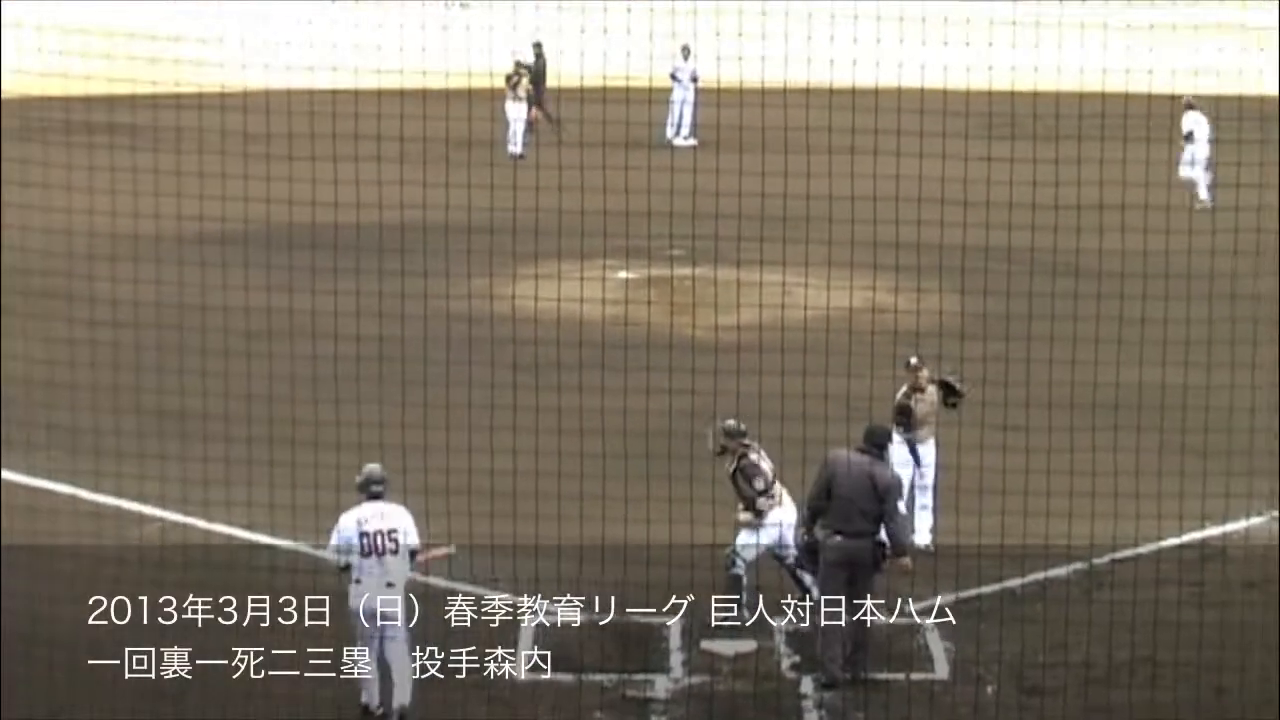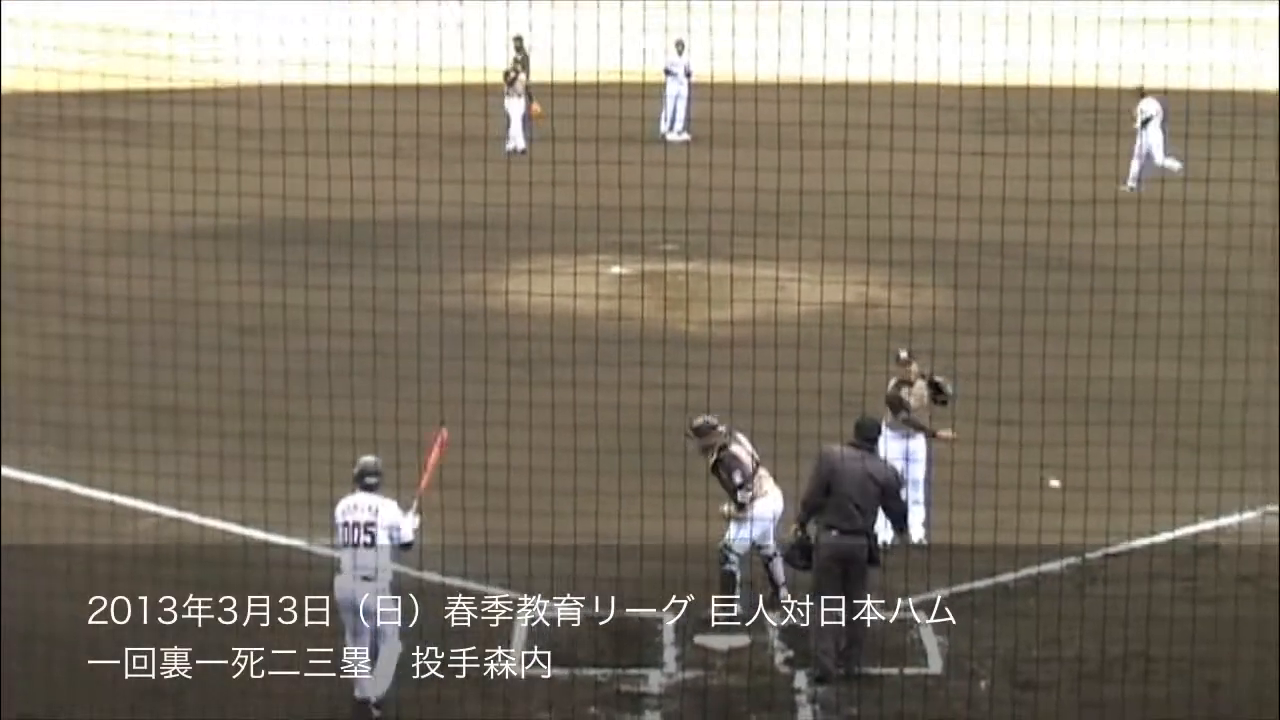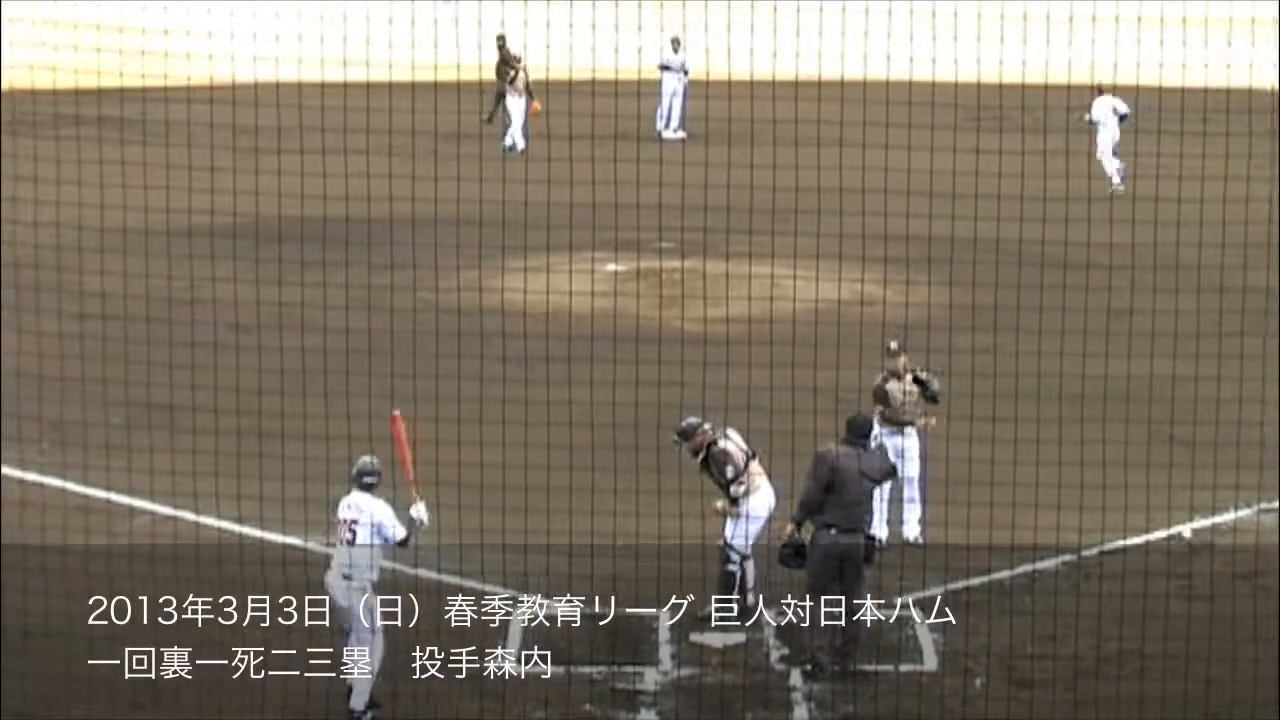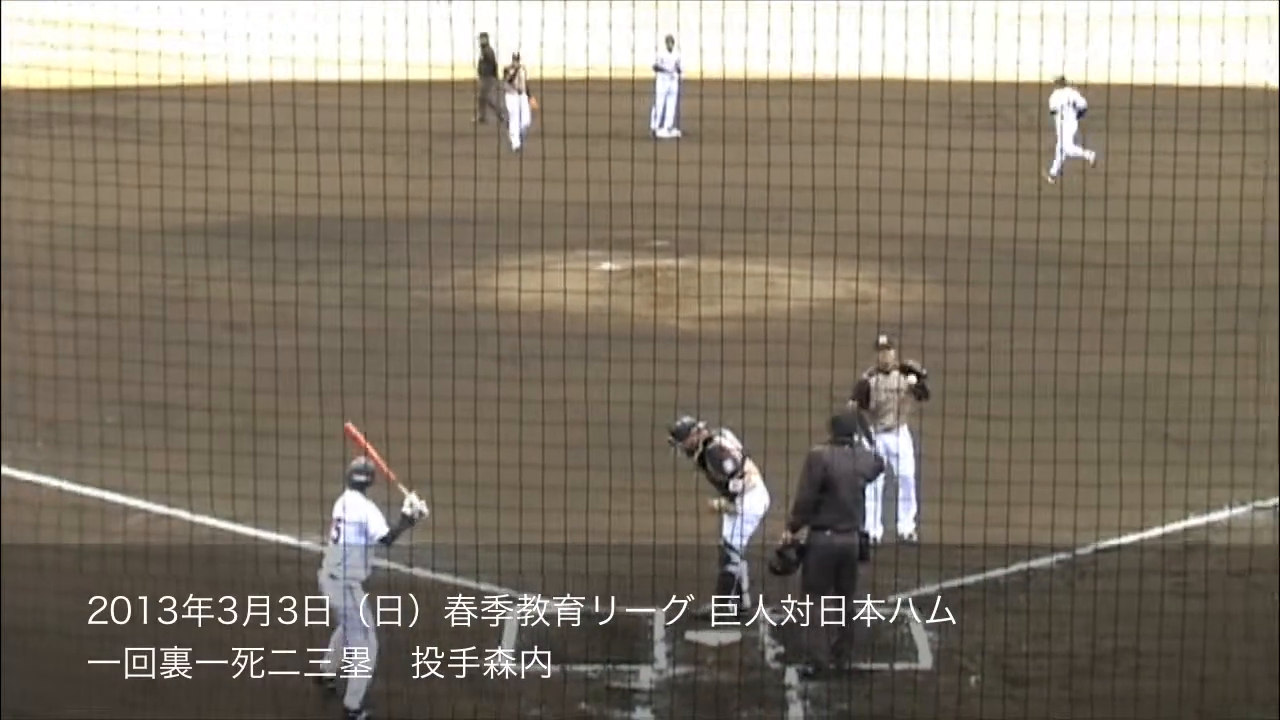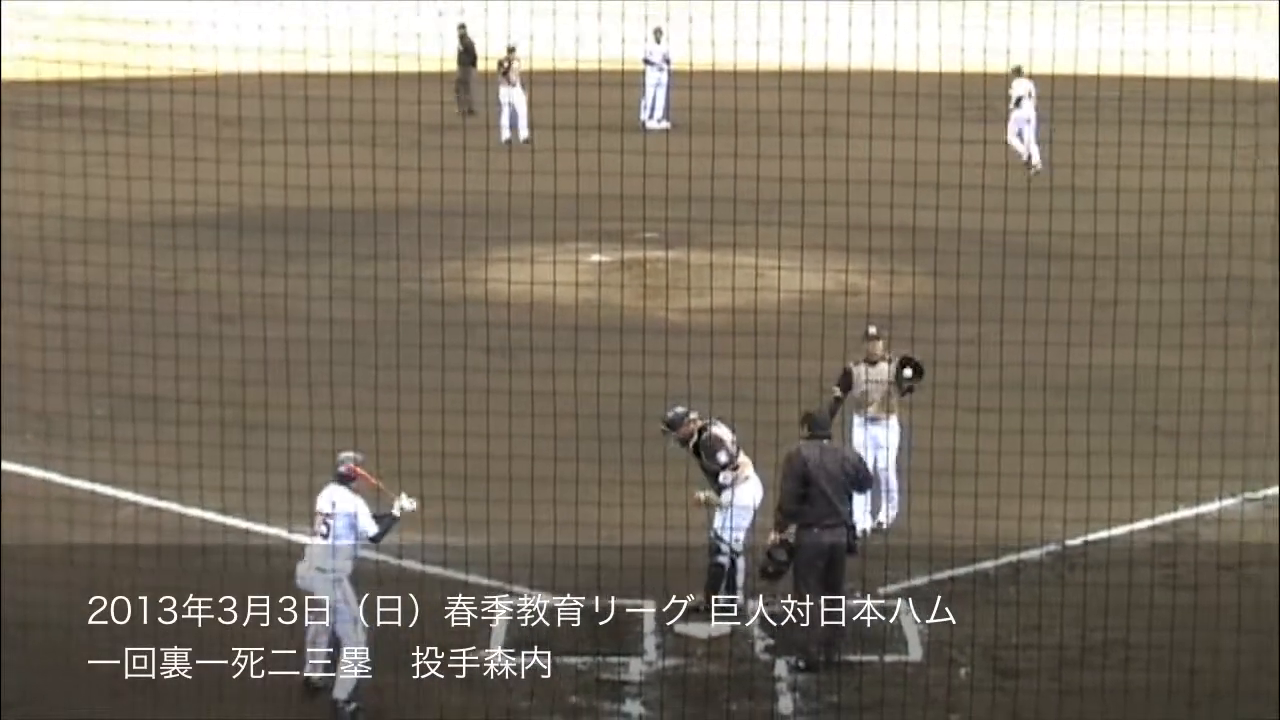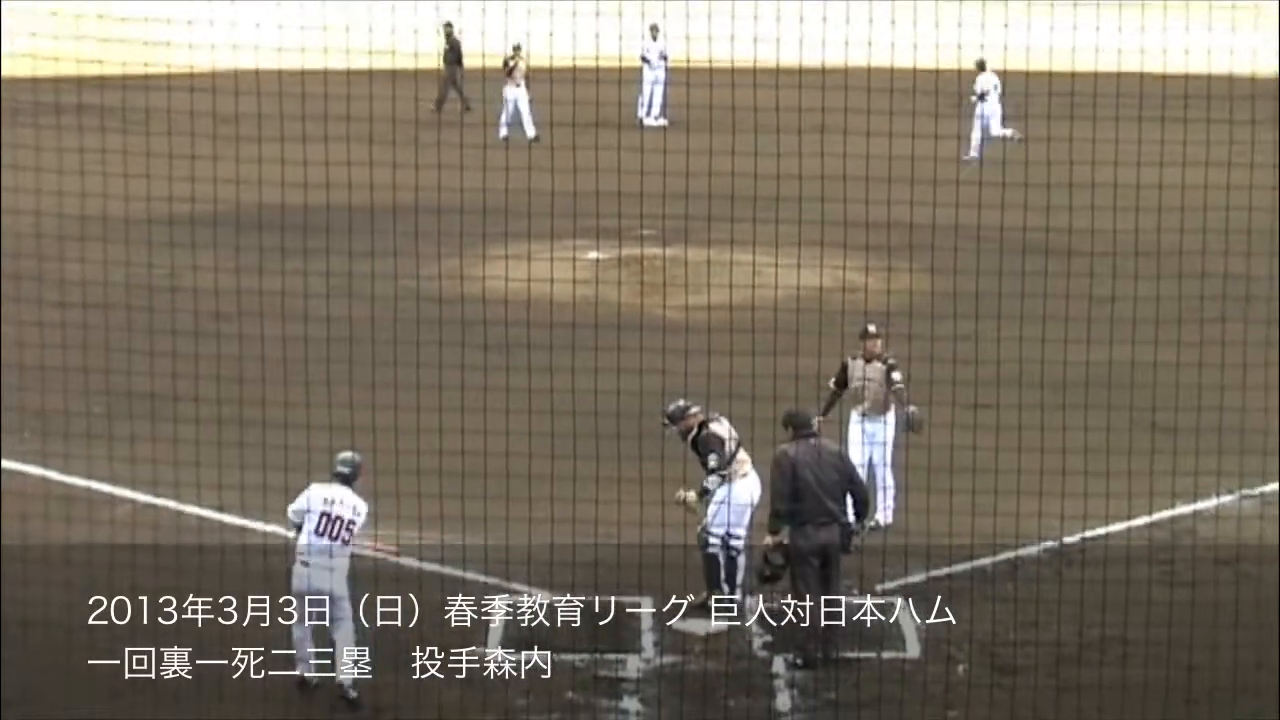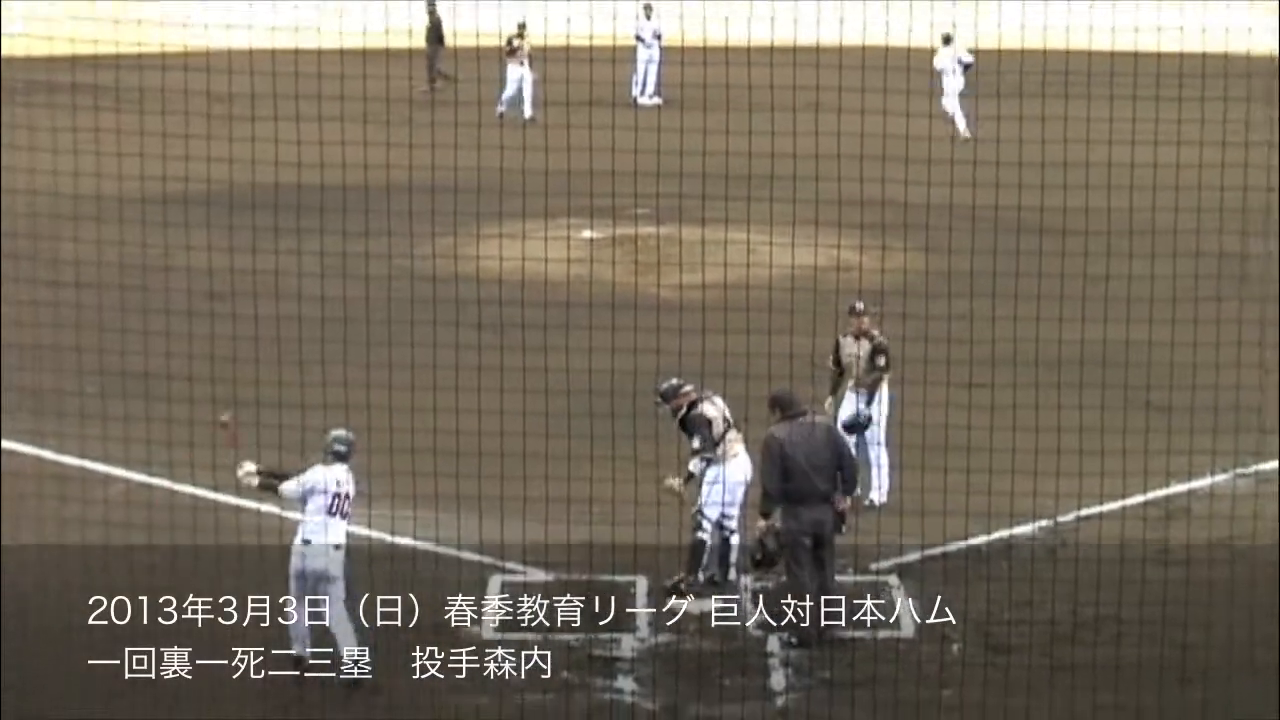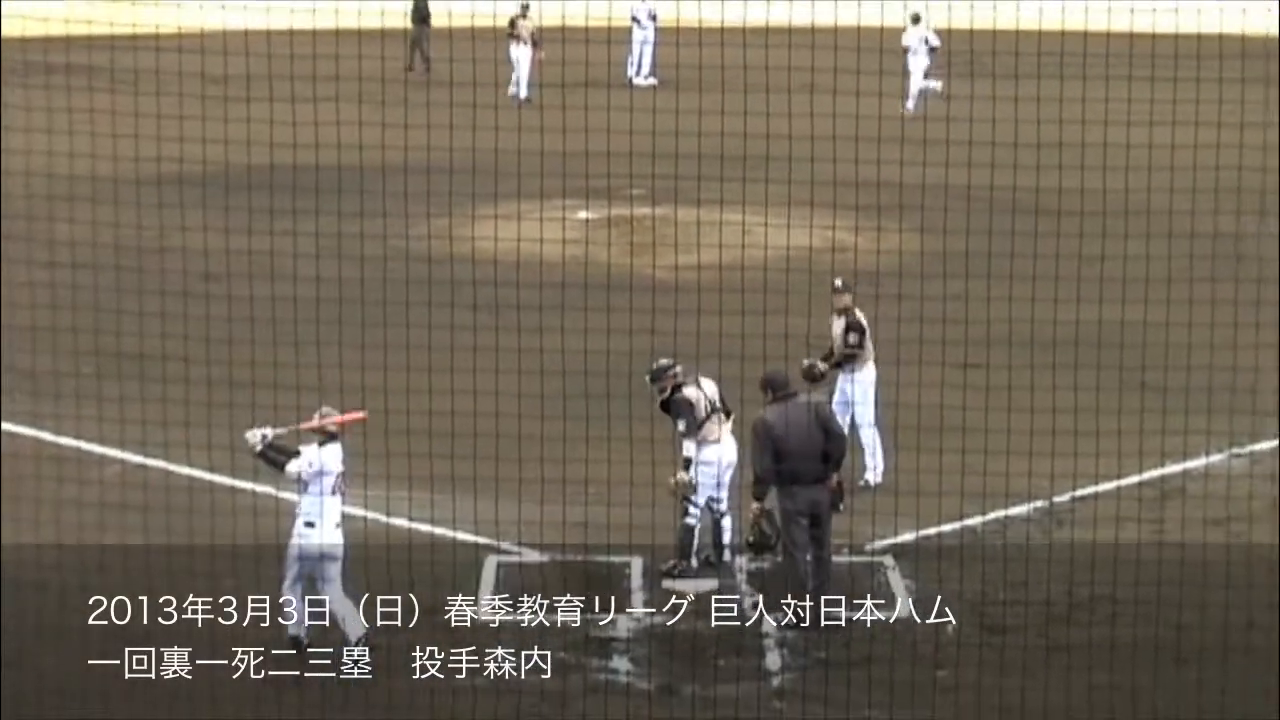
dt=0.2s
person 1, frame 1
left shoulder: (835, 459)
right shoulder: (887, 476)
left elbow: (816, 498)
right elbow: (892, 516)
left wrist: (808, 524)
right wrist: (901, 551)
left hip: (835, 542)
right hip: (866, 547)
left knee: (831, 609)
left ankle: (832, 672)
right ankle: (857, 667)
person 1, frame 2
left shoulder: (830, 455)
right shoulder: (885, 471)
left elbow: (813, 494)
right elbow: (896, 509)
left wrist: (801, 521)
right wrist: (903, 529)
left hip: (829, 538)
right hip: (860, 542)
left knee: (825, 603)
right knee: (856, 604)
left ankle: (825, 666)
right ankle: (850, 662)
person 1, frame 3
left shoulder: (828, 455)
right shoulder: (877, 463)
left elbow: (812, 494)
right elbow: (890, 472)
left wrist: (797, 522)
right wrist: (880, 449)
left hip: (826, 537)
right hip: (856, 540)
left knee: (819, 598)
right knee: (851, 601)
left ankle: (818, 661)
right ankle: (845, 660)
person 1, frame 4
left shoulder: (819, 456)
right shoulder: (867, 460)
left elbow: (806, 497)
right elbow: (879, 465)
left wrist: (792, 527)
left hip: (822, 538)
right hip: (851, 539)
left knee: (816, 599)
right knee: (846, 600)
left ankle: (818, 661)
right ankle: (840, 657)
person 1, frame 5
left shoulder: (798, 453)
right shoulder: (848, 456)
left elbow: (789, 496)
right elbow: (865, 484)
left wrist: (779, 528)
left hip: (810, 534)
right hip: (840, 534)
left knee: (809, 596)
right knee: (835, 594)
left ankle: (811, 656)
right ankle: (830, 650)
person 1, frame 6
left shoulder: (785, 454)
right shoulder: (836, 452)
left elbow: (780, 498)
right elbow: (859, 489)
left wrist: (774, 532)
right wrist: (859, 519)
left hip: (804, 533)
right hip: (834, 531)
left knee: (807, 594)
right knee: (831, 591)
left ankle: (810, 652)
right ankle: (827, 646)
person 1, frame 7
left shoulder: (775, 436)
right shoulder: (825, 426)
left elbow: (771, 481)
right elbow: (848, 462)
left wrist: (766, 515)
right wrist: (845, 493)
left hip: (796, 512)
right hip: (826, 509)
left knee: (800, 573)
right knee: (825, 568)
left ankle: (804, 631)
right ankle: (822, 623)
person 1, frame 8
left shoulder: (765, 420)
right shoulder: (816, 405)
left elbow: (763, 465)
right elbow: (838, 438)
left wrist: (758, 498)
right wrist: (832, 471)
left hip: (792, 492)
right hip: (821, 487)
left knee: (795, 550)
right knee: (821, 545)
right ankle: (819, 598)
person 2, frame 1
left shoulder: (349, 518)
right shoulder: (401, 513)
left elbow: (338, 559)
right elbow: (413, 553)
left hip: (362, 593)
right hip: (393, 593)
left knee: (367, 649)
right knee: (398, 652)
person 2, frame 2
left shoulder: (342, 506)
right shoulder: (388, 507)
right elbow: (407, 544)
right wrist: (411, 525)
left hip: (345, 584)
right hip: (374, 586)
left knee: (357, 642)
right knee: (389, 645)
left ankle: (363, 696)
right ankle: (372, 697)
person 2, frame 3
left shoulder: (345, 503)
right shoulder: (377, 506)
right elbow: (401, 540)
left wrist: (411, 519)
right wrist: (416, 518)
left hip: (336, 579)
right hip: (356, 584)
left knee: (354, 637)
right knee: (370, 645)
left ankle: (356, 687)
person 2, frame 4
left shoulder: (344, 501)
right shoulder: (364, 506)
left elbow: (375, 531)
right elbow: (386, 538)
left wrist: (408, 516)
right wrist: (407, 515)
left hip: (331, 578)
right hip: (344, 583)
left knee: (347, 628)
right knee: (364, 645)
left ankle: (326, 673)
person 2, frame 5
left shoulder: (326, 494)
right shoulder: (352, 501)
right elbow: (374, 535)
left wrist: (395, 511)
right wrist: (396, 514)
left hip: (309, 572)
right hip: (331, 577)
left knee: (320, 623)
right knee: (353, 639)
left ankle: (311, 675)
person 2, frame 6
left shoulder: (315, 491)
right shoulder: (360, 507)
left elbow: (294, 518)
left hip: (304, 572)
right hip: (335, 576)
left knee: (302, 623)
right knee: (343, 630)
left ankle: (306, 675)
right ankle: (346, 683)
person 2, frame 7
left shoulder: (321, 473)
right shoulder: (345, 476)
left elbow: (288, 489)
right elbow: (299, 480)
left wrist: (256, 480)
right wrist: (259, 470)
left hip: (307, 551)
right hip: (333, 554)
left knee: (297, 605)
right knee: (336, 609)
left ankle: (300, 656)
person 2, frame 8
left shoulder: (323, 454)
right shoulder: (331, 451)
left elbow: (292, 470)
right elbow: (294, 454)
left wrist: (260, 448)
right wrist: (267, 440)
left hip: (308, 534)
right hip: (333, 536)
left knee: (293, 586)
right knee: (332, 592)
left ankle: (297, 636)
right ankle: (358, 636)
person 3, frame 1
left shoulder: (746, 464)
right shoulder: (749, 451)
left elbow: (766, 495)
left wrist: (753, 516)
right wrist: (748, 507)
left hip: (770, 518)
right hip: (786, 510)
left knee: (736, 560)
right knee: (789, 556)
left ankle: (738, 613)
right ankle: (813, 593)
person 3, frame 2
left shoulder: (726, 456)
right shoulder: (733, 437)
left elbow: (744, 488)
left wrist: (736, 510)
left hip: (758, 506)
right hip: (773, 497)
left knee: (729, 555)
right knee: (767, 548)
right ankle: (781, 593)
person 3, frame 3
left shoulder: (716, 452)
right shoulder: (726, 433)
left elbow: (737, 481)
right elbow: (753, 456)
left wrist: (729, 505)
left hip: (751, 501)
right hip: (764, 492)
left knee: (730, 553)
right knee: (744, 549)
left ankle: (726, 607)
right ankle: (747, 600)
person 3, frame 4
left shoulder: (713, 449)
right shoulder: (719, 434)
left elbow: (736, 474)
right elbow: (743, 458)
left wrist: (727, 502)
left hip: (746, 500)
right hip: (757, 493)
left knee: (730, 552)
right knee: (737, 550)
left ankle: (722, 606)
right ankle: (742, 600)
person 3, frame 5
left shoulder: (707, 439)
right shoulder: (709, 428)
left elbow: (729, 466)
left wrist: (715, 494)
right wrist: (717, 492)
left hip: (738, 492)
right hip: (750, 486)
left knee: (720, 544)
right knee: (734, 545)
left ankle: (712, 599)
right ankle: (735, 596)
person 3, frame 6
left shoulder: (706, 435)
right shoulder: (714, 422)
left elbow: (718, 471)
left wrist: (698, 495)
left hip: (734, 489)
right hip: (749, 483)
left knee: (709, 536)
right knee: (735, 542)
left ankle: (717, 592)
right ankle: (733, 593)
person 3, frame 7
left shoulder: (696, 415)
right shoulder: (711, 400)
left elbow: (702, 453)
right elbow: (733, 430)
left wrist: (684, 481)
left hip: (723, 469)
right hip: (740, 463)
left knee: (703, 522)
right knee: (729, 522)
left ankle: (692, 578)
right ankle: (727, 574)
person 3, frame 8
left shoulder: (680, 398)
right shoulder: (705, 382)
left elbow: (688, 435)
right elbow: (727, 413)
left wrist: (684, 469)
left hip: (708, 453)
right hip: (727, 446)
left knee: (692, 508)
right knee: (719, 503)
left ankle: (686, 563)
right ankle: (722, 554)
person 4, frame 1
left shoulder: (936, 385)
right shoulder: (903, 400)
left elbow: (952, 404)
right elbow: (906, 435)
left wrist: (956, 394)
right wrist: (917, 465)
left hip: (927, 443)
right hip: (904, 445)
left knee: (925, 491)
right knee: (899, 490)
left ankle: (923, 538)
person 4, frame 2
left shoulder: (925, 380)
right shoulder: (894, 392)
left elbow: (942, 401)
right elbow: (909, 421)
left wrist: (943, 392)
right wrist: (936, 434)
left hip: (917, 438)
right hip: (893, 438)
left knee: (917, 485)
left ankle: (916, 533)
right ankle: (882, 534)
person 4, frame 3
left shoulder: (916, 375)
right shoulder: (881, 385)
left elbow: (934, 399)
right elbow: (887, 416)
left wrist: (930, 387)
right wrist: (916, 422)
left hip: (909, 434)
right hip: (885, 434)
left knee: (911, 482)
right knee: (883, 483)
left ankle: (911, 531)
right ankle: (878, 532)
person 4, frame 4
left shoulder: (905, 373)
right shoulder: (867, 379)
left elbow: (924, 396)
right elbow: (855, 411)
left wrist: (921, 378)
left hip: (899, 432)
right hip: (874, 434)
left knee: (907, 478)
right knee: (874, 482)
left ankle: (907, 528)
right ankle: (873, 530)
person 4, frame 5
left shoulder: (892, 366)
right shoulder: (853, 368)
left elbow: (904, 390)
right elbow: (838, 398)
left hip: (887, 424)
right hip: (861, 424)
left knee: (886, 471)
left ankle: (887, 513)
right ankle: (861, 522)
person 4, frame 6
left shoulder: (889, 364)
right shoulder: (850, 363)
left elbow: (898, 388)
right elbow: (836, 390)
left wrist: (908, 408)
right wrist: (822, 415)
left hip: (883, 420)
right hip: (858, 419)
left knee: (881, 467)
right knee: (857, 466)
left ankle: (884, 514)
person 4, frame 7
left shoulder: (878, 342)
right shoulder: (843, 340)
left elbow: (878, 376)
right elbow: (837, 369)
left wrist: (867, 407)
right wrist: (832, 395)
left hip: (875, 396)
right hip: (852, 394)
left knee: (875, 444)
right knee: (844, 439)
left ankle: (879, 493)
person 4, frame 8
left shoulder: (854, 320)
right shoulder: (836, 317)
left elbow: (850, 354)
left wrist: (825, 367)
right wrist: (819, 363)
left hip: (861, 374)
right hip: (845, 374)
left knee: (865, 424)
right knee: (837, 420)
left ankle: (874, 473)
